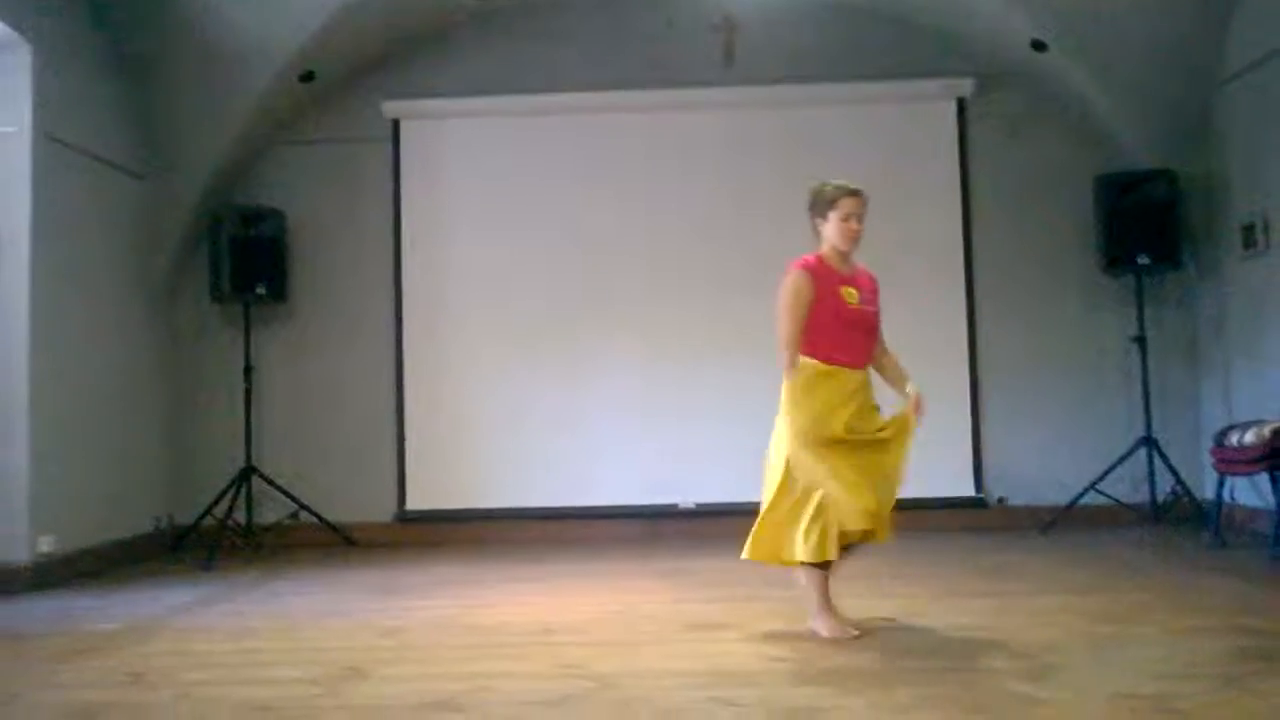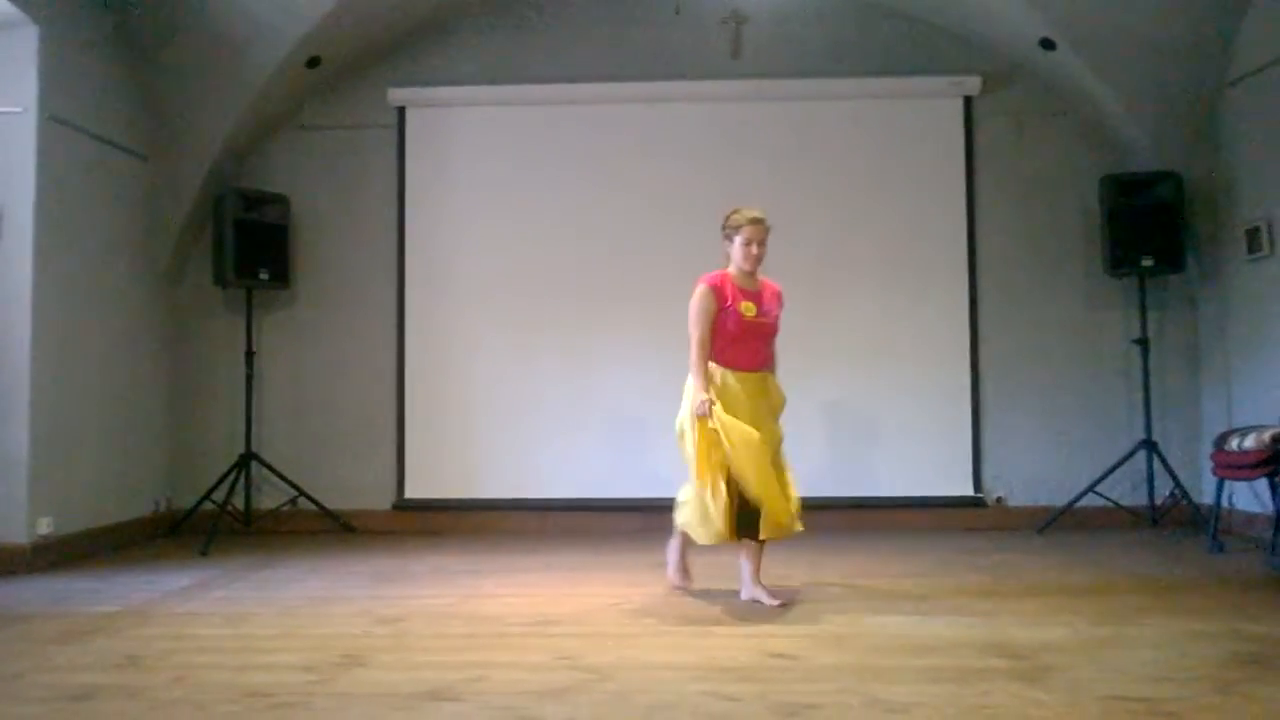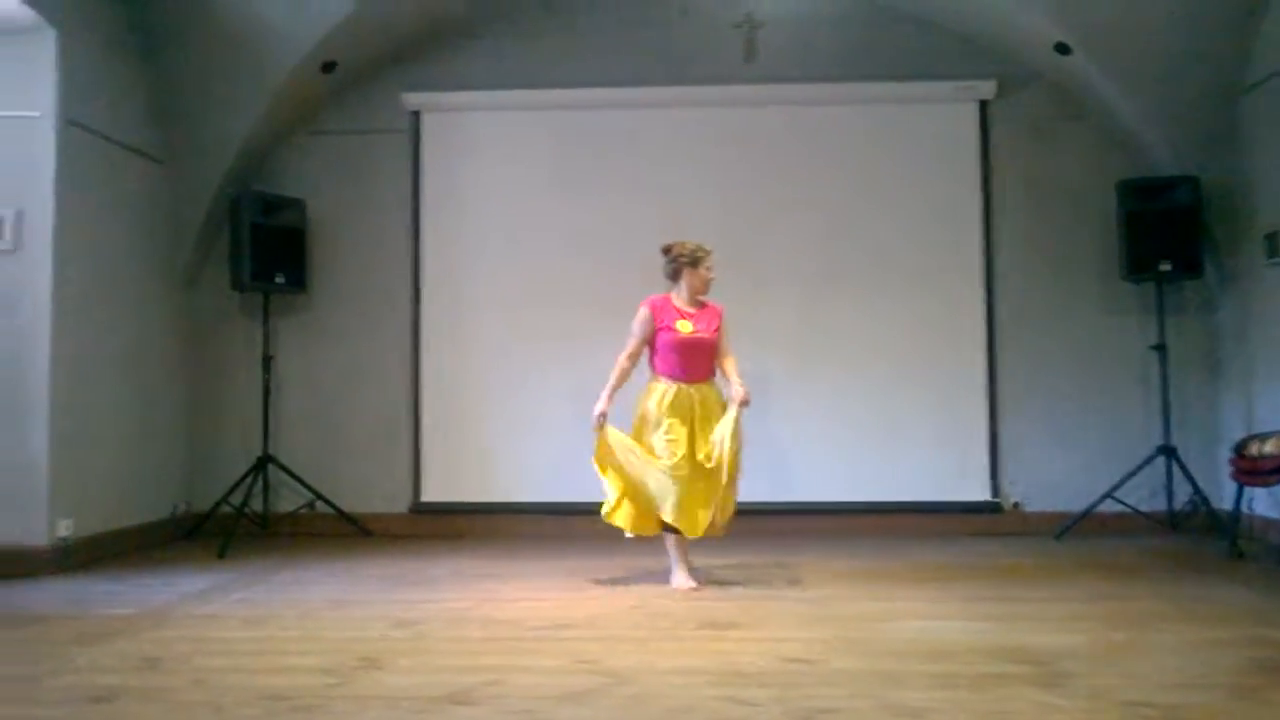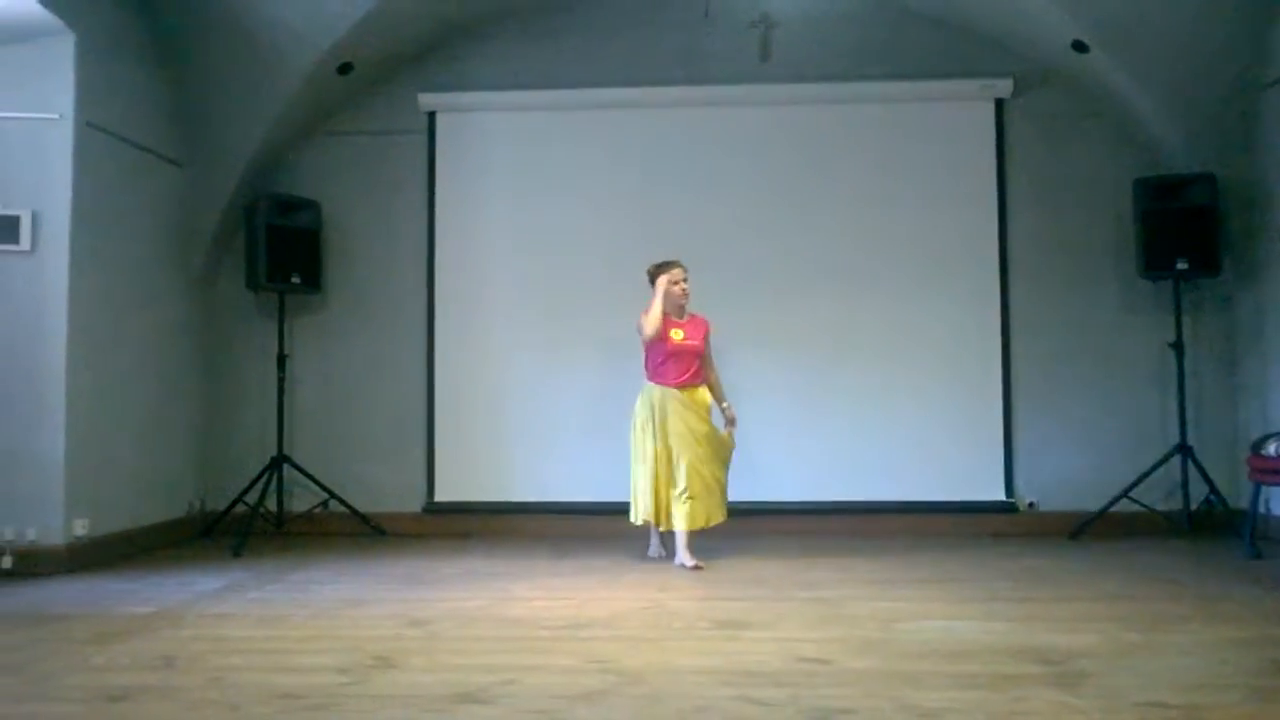
dt=0.7s
person 1, frame 1
left shoulder: (867, 281)
right shoulder: (805, 273)
left elbow: (876, 347)
right elbow: (789, 340)
left wrist: (905, 388)
right wrist: (794, 401)
left hip: (857, 396)
right hip: (812, 393)
left knee: (856, 496)
right knee: (818, 495)
left ankle: (812, 578)
right ankle: (819, 609)
person 1, frame 2
left shoulder: (773, 293)
right shoulder: (711, 288)
right elbow: (699, 345)
left wrist: (773, 396)
right wrist: (699, 390)
left hip: (758, 395)
right hip: (718, 391)
left knee: (756, 484)
right knee: (713, 480)
left ankle: (752, 581)
right ankle: (677, 548)
person 1, frame 3
left shoulder: (714, 313)
right shoulder: (653, 308)
left elbow: (725, 356)
right elbow: (629, 356)
left wrist: (736, 385)
right wrist: (606, 397)
left hip: (706, 403)
right hip: (666, 402)
left knee: (702, 479)
right knee: (670, 479)
left ankle: (678, 551)
right ankle: (679, 569)
person 1, frame 4
left shoulder: (701, 324)
right shoulder: (651, 317)
left elbow: (708, 368)
right elbow: (650, 334)
left wrist: (724, 404)
right wrist: (660, 292)
left hip: (692, 404)
right hip: (659, 402)
left knee: (690, 471)
right knee: (659, 470)
left ankle: (682, 550)
right ankle: (655, 538)
